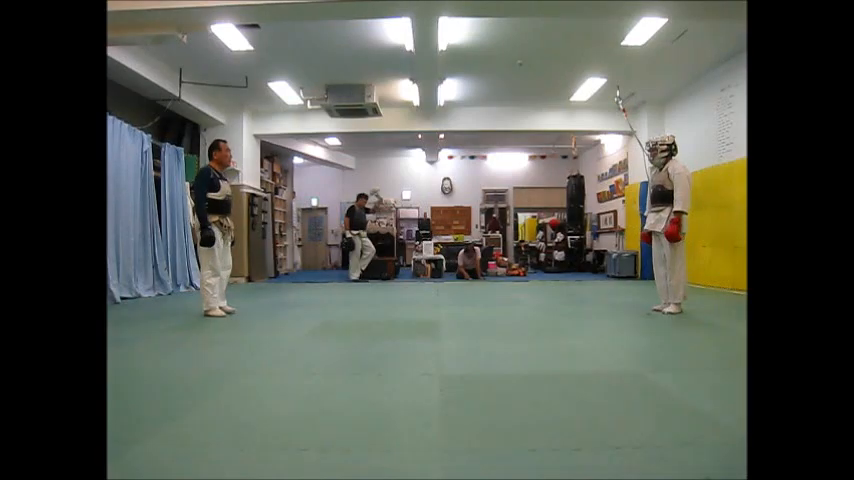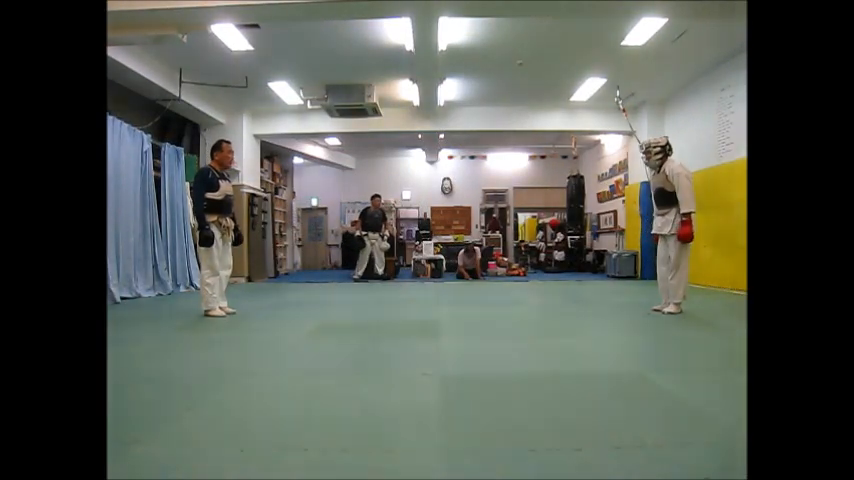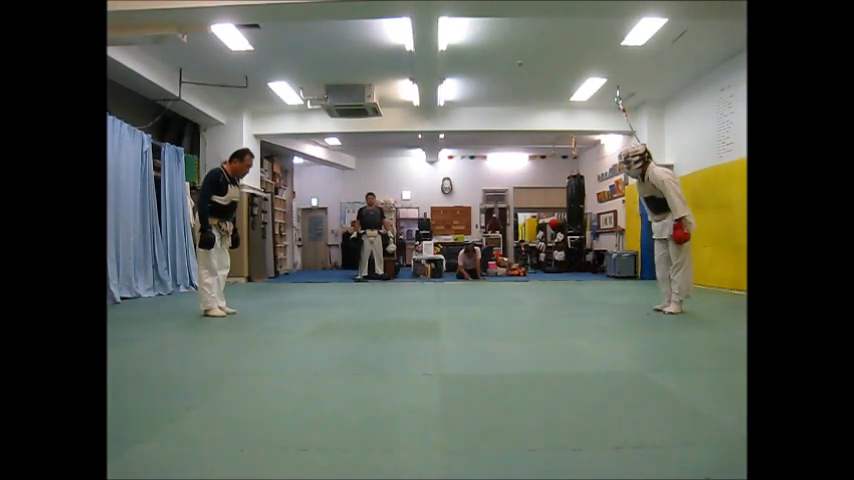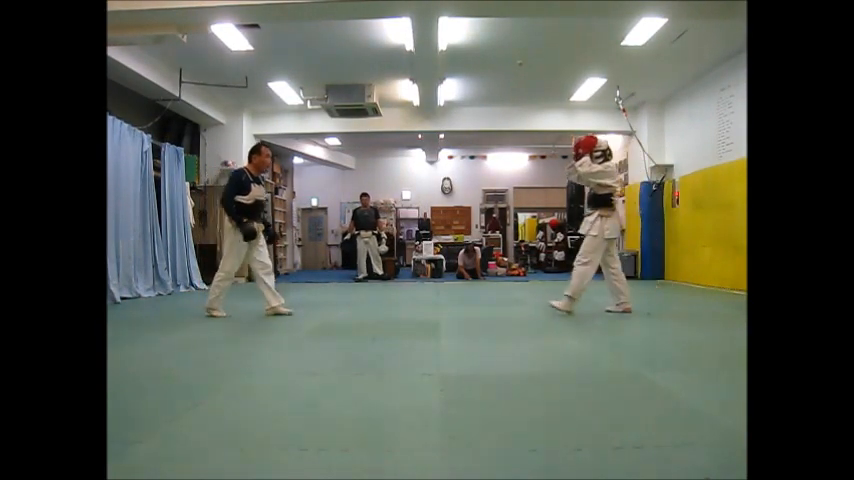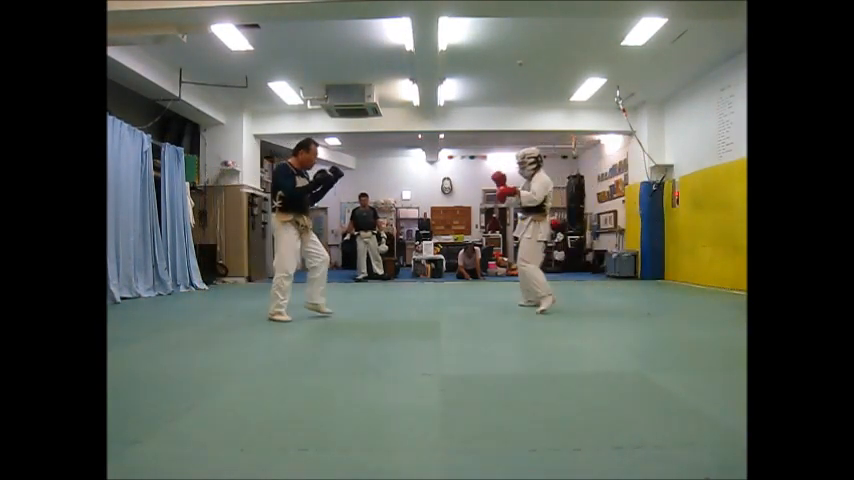
dt=0.7s
person 1, frame 1
left shoulder: (222, 177)
right shoulder: (205, 173)
right elbow: (199, 203)
left wrist: (229, 228)
right wrist: (205, 227)
left hip: (223, 225)
right hip: (210, 225)
left knee: (225, 267)
right knee: (211, 267)
left ankle: (220, 302)
right ankle: (210, 306)
person 1, frame 2
left shoulder: (225, 177)
right shoulder: (204, 174)
right elbow: (198, 203)
left wrist: (235, 227)
right wrist: (203, 228)
left hip: (225, 227)
right hip: (211, 225)
left knee: (224, 267)
right knee: (210, 268)
left ankle: (220, 303)
right ankle: (210, 306)
person 1, frame 3
left shoulder: (235, 179)
right shoulder: (215, 175)
right elbow: (202, 203)
left wrist: (234, 230)
right wrist: (205, 229)
left hip: (224, 227)
right hip: (210, 226)
left knee: (222, 267)
right knee: (209, 267)
left ankle: (219, 303)
right ankle: (209, 306)
person 1, frame 4
left shoulder: (259, 179)
right shoulder: (238, 176)
right elbow: (226, 201)
left wrist: (266, 226)
right wrist: (242, 224)
left hip: (254, 228)
right hip: (238, 227)
left knee: (264, 267)
right knee: (228, 269)
left ankle: (274, 305)
right ankle: (212, 306)
person 1, frame 5
left shoulder: (303, 173)
right shoulder: (282, 170)
left elbow: (310, 199)
right elbow: (292, 194)
left wrist: (328, 184)
right wrist: (316, 182)
left hip: (301, 224)
right hip: (286, 223)
left knee: (320, 259)
right knee: (285, 268)
left ankle: (314, 301)
right ankle: (276, 310)
person 2, frame 1
left shoulder: (677, 169)
right shoulder: (654, 171)
left elbow: (681, 198)
left wrist: (675, 222)
right wrist: (647, 225)
left hip: (670, 222)
right hip: (656, 222)
left knee: (674, 263)
right knee: (659, 264)
left ankle: (676, 303)
right ankle: (666, 301)
person 2, frame 2
left shoulder: (675, 169)
right shoulder: (655, 173)
left elbow: (686, 198)
left wrist: (686, 223)
right wrist: (657, 226)
left hip: (677, 222)
right hip: (663, 224)
left knee: (676, 264)
right knee: (663, 264)
left ankle: (675, 303)
right ankle: (666, 301)
person 2, frame 3
left shoulder: (661, 175)
right shoulder: (640, 181)
left elbow: (677, 201)
left wrist: (680, 226)
right wrist: (656, 224)
left hip: (676, 224)
right hip: (661, 224)
left knee: (679, 263)
right knee: (661, 262)
left ankle: (676, 302)
right ankle: (669, 299)
person 2, frame 4
left shoulder: (609, 169)
right shoulder: (596, 174)
left elbow: (583, 171)
right elbow: (573, 175)
left wrist: (585, 153)
right wrist: (578, 157)
left hip: (602, 223)
right hip: (599, 222)
left knee: (584, 261)
right knee: (611, 264)
left ankle: (568, 302)
right ankle: (623, 303)
person 2, frame 5
left shoulder: (541, 179)
right shoulder: (530, 180)
left elbow: (533, 198)
right elbow: (519, 200)
left wrist: (513, 191)
right wrist: (505, 189)
left hip: (536, 227)
right hip: (527, 226)
left knee: (525, 263)
right knee: (528, 262)
left ankle: (546, 296)
right ankle: (533, 298)
